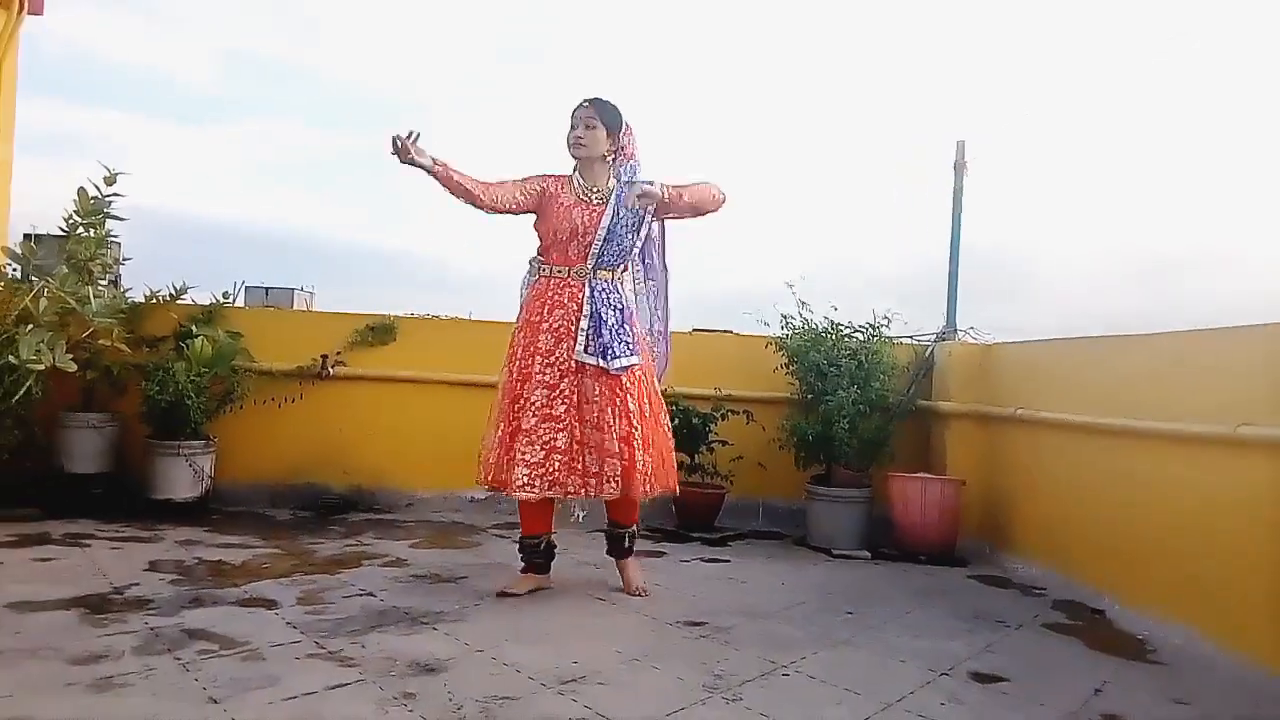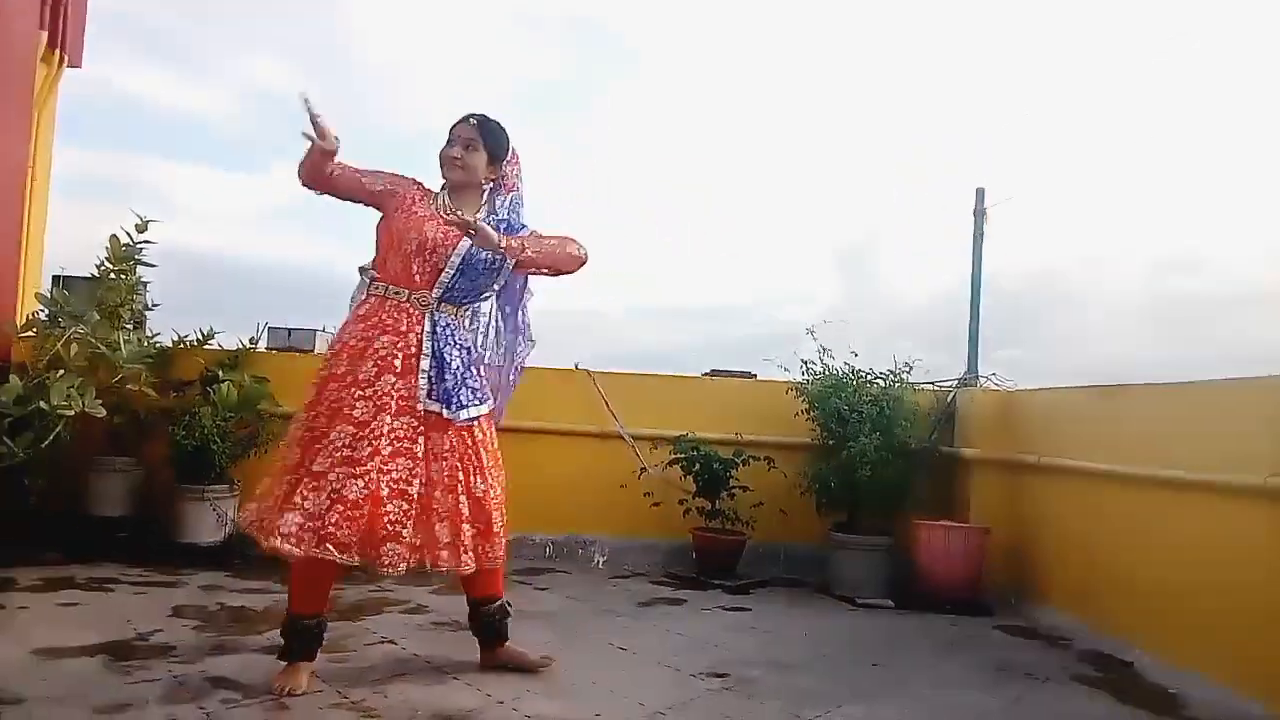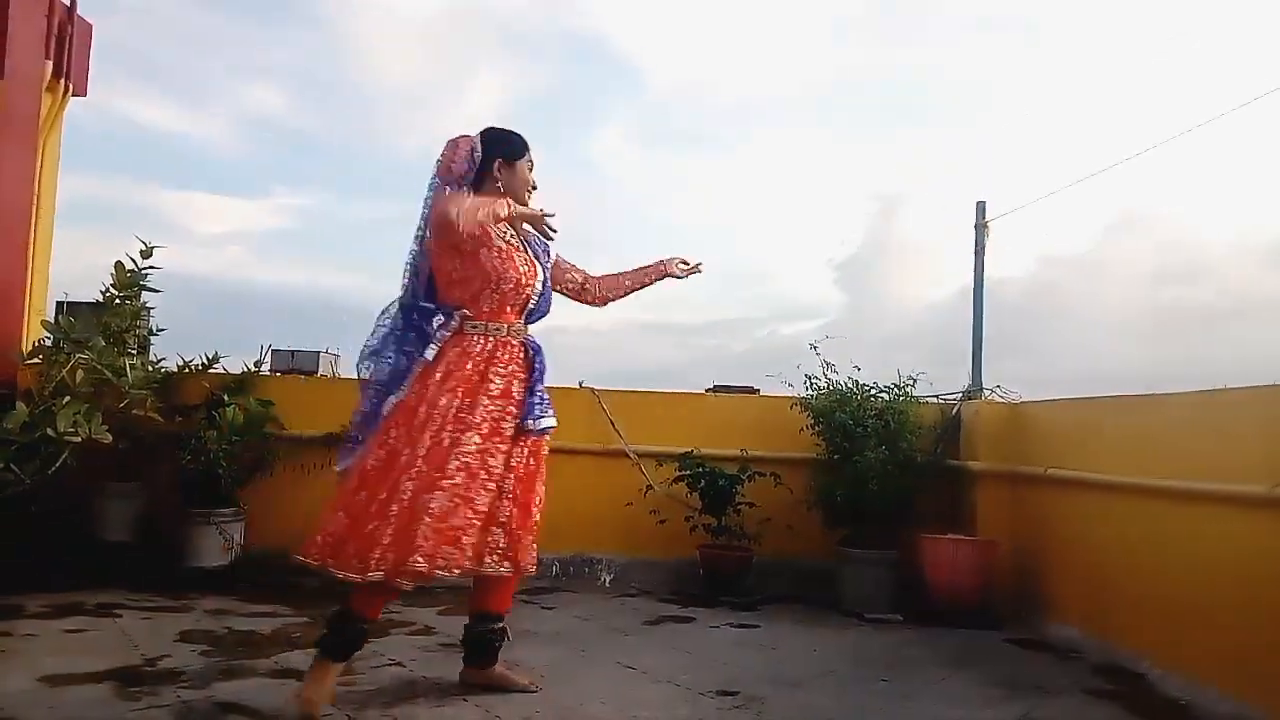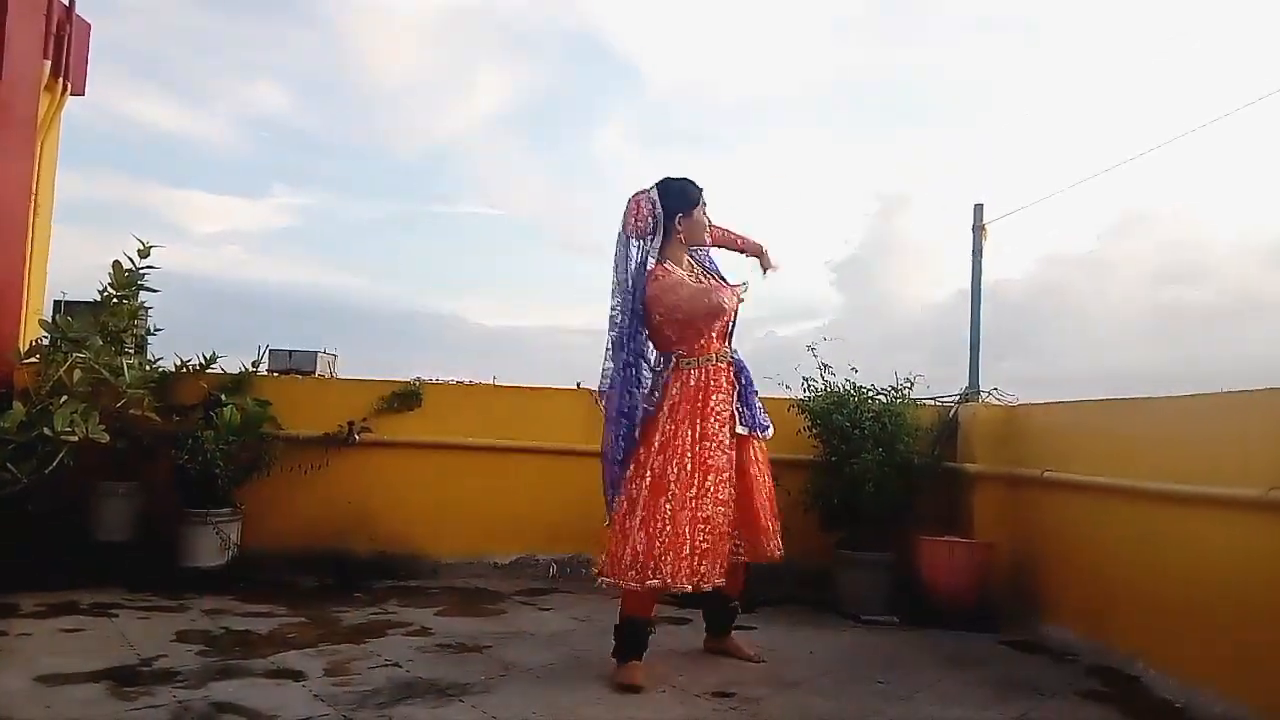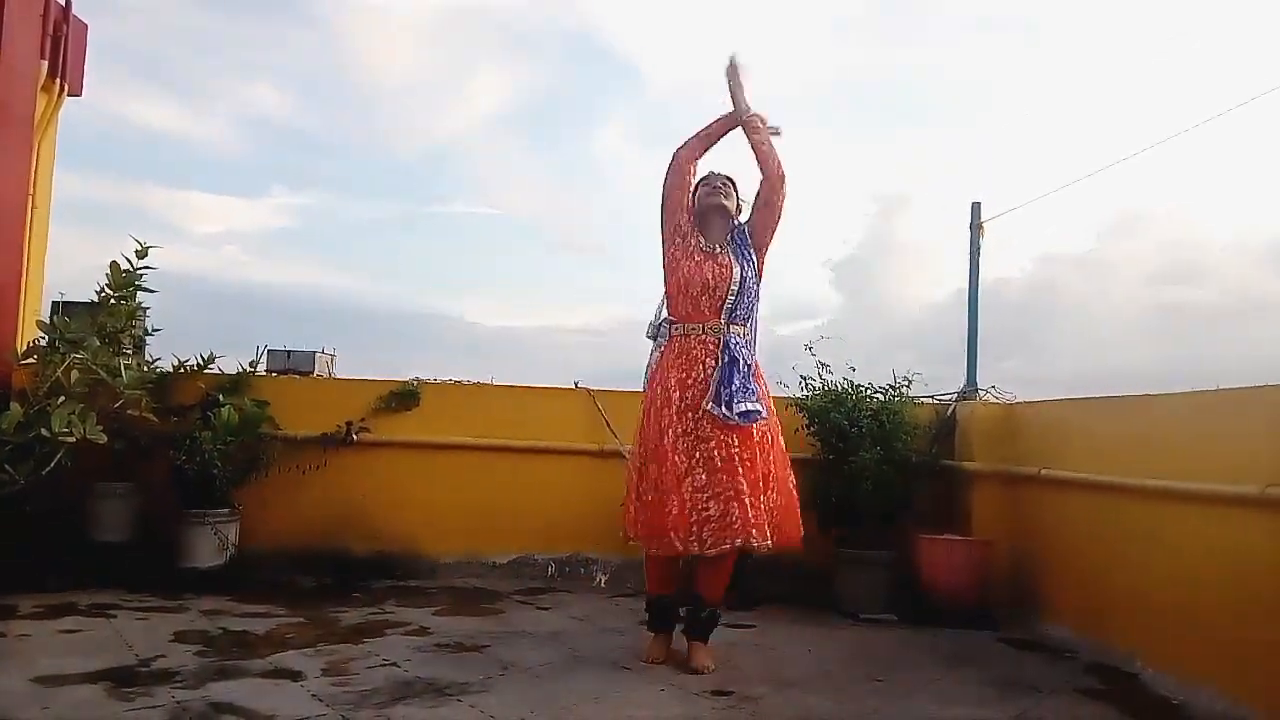
dt=1s
person 1, frame 1
left shoulder: (642, 195)
right shoulder: (547, 189)
left elbow: (713, 197)
right elbow: (484, 194)
left wrist: (662, 195)
right wrist: (429, 165)
left hip: (611, 328)
right hip: (547, 326)
left knee: (620, 441)
right knee: (535, 440)
left ankle: (624, 551)
right ankle: (536, 563)
person 1, frame 2
left shoulder: (508, 231)
right shoulder: (403, 196)
left elbow: (574, 254)
right elbow: (317, 175)
left wrist: (501, 245)
right wrist: (323, 146)
left hip: (451, 371)
right hip: (373, 355)
left knee: (470, 502)
right knee: (332, 492)
left ankle: (494, 639)
right ankle: (299, 650)
person 1, frame 3
left shoulder: (534, 247)
right shoulder: (461, 219)
left elbow: (593, 290)
right elbow: (451, 213)
left wrist: (661, 270)
right wrist: (513, 207)
left hip: (513, 383)
right hip: (460, 379)
left knee: (510, 525)
right knee: (416, 516)
left ankle: (481, 659)
right ankle: (332, 654)
person 1, frame 4
left shoulder: (693, 255)
right shoulder: (663, 281)
left elbow: (713, 235)
right elbow: (719, 302)
left wrist: (753, 248)
right wrist: (736, 292)
left hip: (725, 399)
right hip: (687, 404)
left knee: (736, 520)
right knee: (663, 523)
left ankle: (720, 631)
right ankle: (629, 653)
person 1, frame 5
left shoulder: (750, 244)
right shoulder: (678, 239)
left elbow: (775, 179)
right elbow: (680, 164)
left wrist: (747, 117)
right wrist: (736, 119)
left hip: (733, 378)
right hip: (679, 375)
left knee: (730, 502)
right knee: (668, 502)
left ankle: (699, 633)
right ankle: (661, 625)
